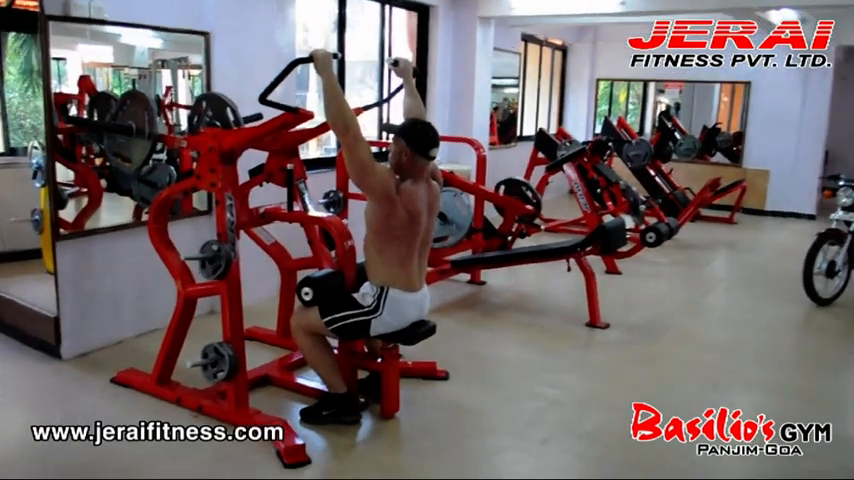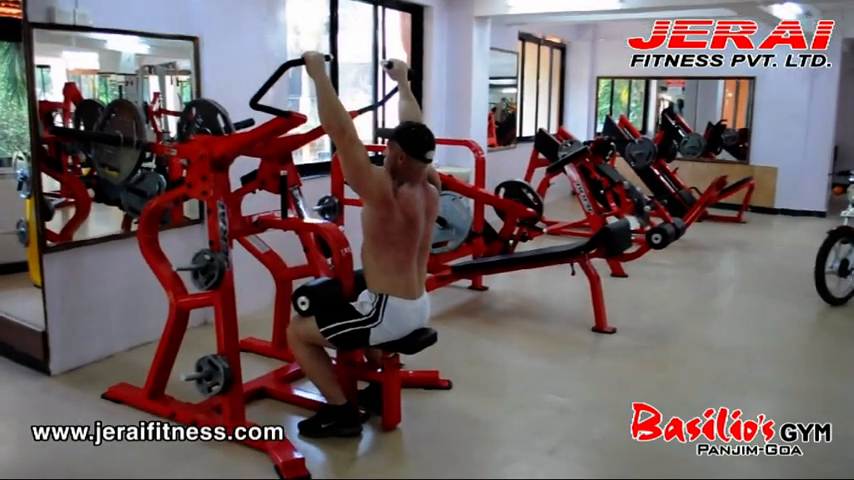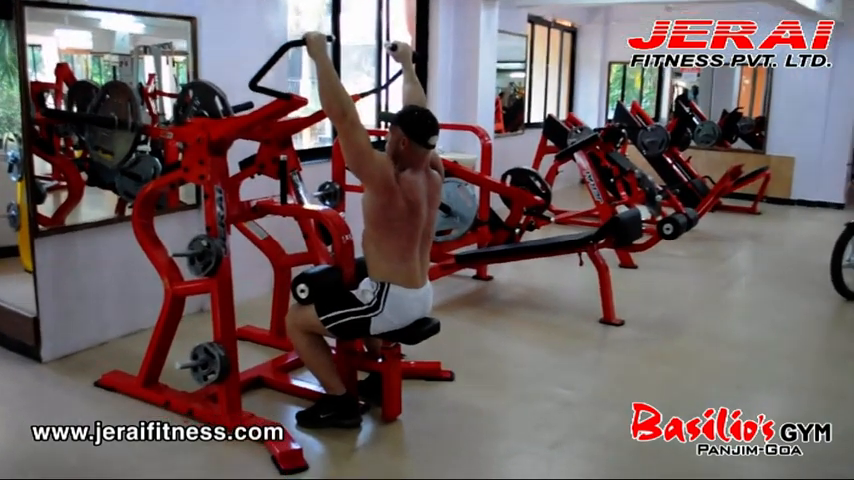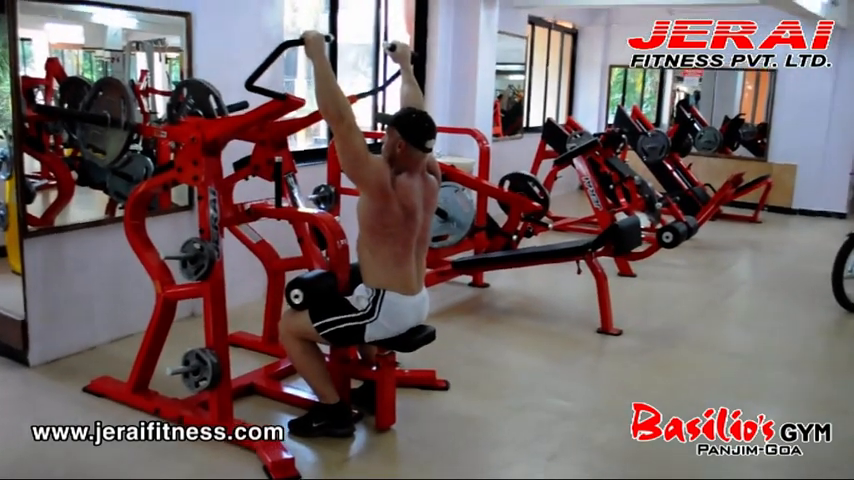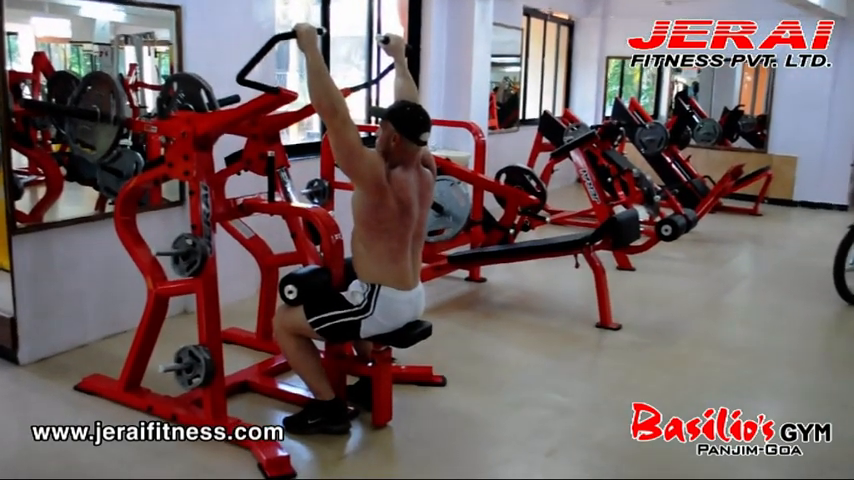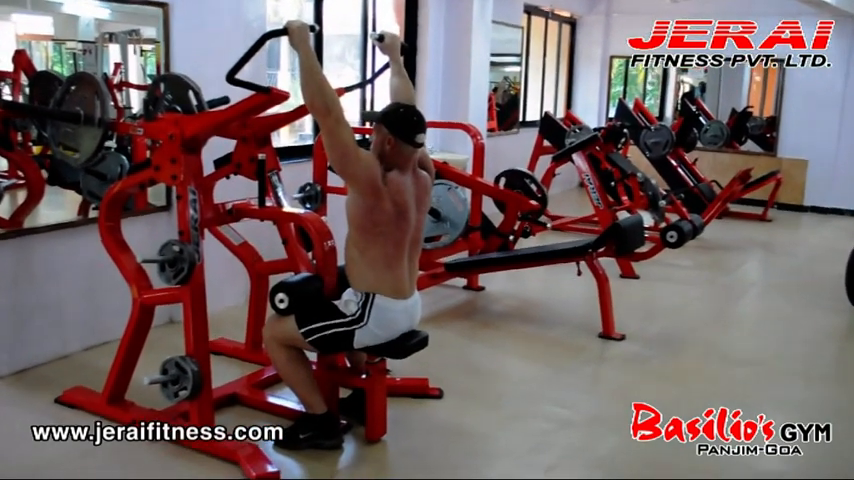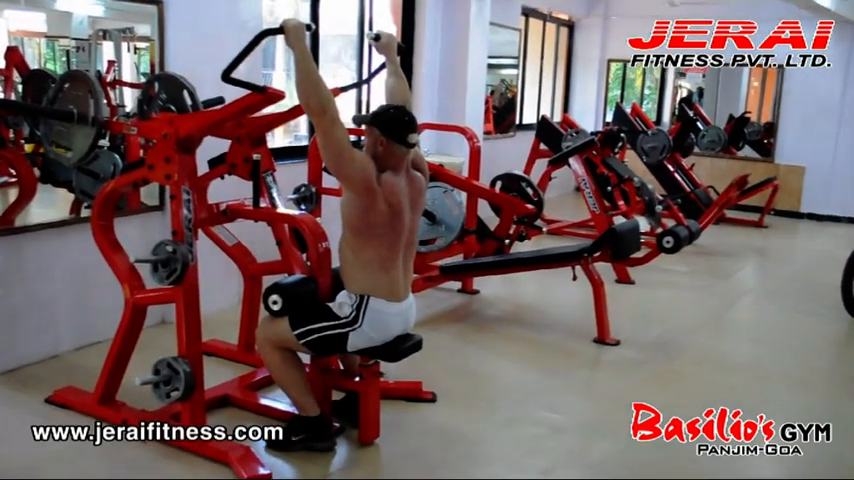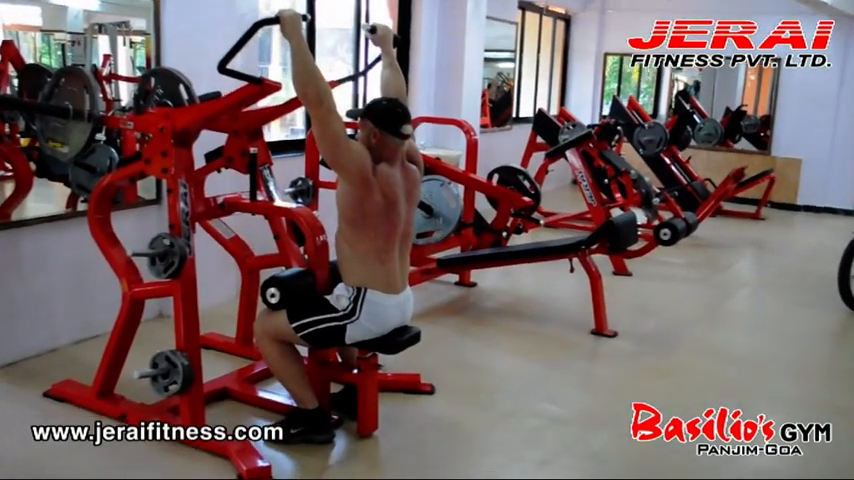
dt=0.3s
person 1, frame 1
left shoulder: (387, 189)
right shoulder: (432, 183)
left elbow: (348, 132)
right elbow: (418, 131)
left wrist: (326, 71)
right wrist: (408, 79)
left hip: (393, 305)
right hip: (419, 300)
left knee: (301, 322)
right knee: (355, 299)
left ankle: (342, 399)
right ankle: (383, 374)
person 1, frame 2
left shoulder: (384, 193)
right shoulder: (430, 187)
left elbow: (343, 135)
right elbow: (414, 134)
left wrist: (318, 73)
right wrist: (402, 80)
left hip: (392, 313)
right hip: (419, 307)
left knee: (297, 332)
right knee: (354, 309)
left ankle: (342, 412)
right ankle: (383, 384)
person 1, frame 3
left shoulder: (387, 179)
right shoulder: (433, 173)
left elbow: (344, 118)
right elbow: (418, 118)
left wrist: (320, 54)
right wrist: (407, 64)
left hip: (394, 303)
right hip: (422, 297)
left knee: (296, 320)
right knee: (355, 297)
left ankle: (341, 403)
right ankle: (384, 375)
person 1, frame 4
left shoulder: (383, 183)
right shoulder: (430, 178)
left elbow: (341, 121)
right elbow: (416, 120)
left wrist: (318, 54)
right wrist: (405, 65)
left hip: (389, 310)
right hip: (417, 304)
left knee: (290, 326)
right knee: (349, 304)
left ankle: (334, 411)
right ankle: (376, 384)
person 1, frame 5
left shoulder: (377, 177)
right shoulder: (425, 171)
left elbow: (334, 115)
right elbow: (409, 113)
left wrist: (310, 48)
right wrist: (399, 58)
left hip: (384, 304)
right hip: (413, 299)
left knee: (284, 322)
right knee: (342, 299)
left ankle: (329, 408)
right ankle: (374, 379)
person 1, frame 6
left shoulder: (373, 180)
right shoulder: (422, 174)
left elbow: (327, 114)
right elbow: (405, 116)
left wrist: (302, 44)
right wrist: (394, 56)
left hip: (380, 315)
right hip: (409, 309)
left knee: (274, 333)
right knee: (338, 308)
left ankle: (321, 423)
person 1, frame 7
left shoulder: (368, 181)
right shoulder: (417, 175)
left elbow: (323, 114)
right elbow: (400, 115)
left wrist: (298, 43)
right wrist: (391, 57)
left hip: (373, 317)
right hip: (403, 312)
left knee: (267, 334)
right knee: (329, 309)
left ankle: (314, 425)
right ankle: (360, 395)
person 1, frame 8
left shoulder: (363, 173)
right shoulder: (411, 167)
left elbow: (319, 104)
right elbow: (396, 107)
left wrist: (294, 34)
right wrist: (386, 49)
left hip: (370, 310)
right hip: (401, 304)
left knee: (266, 328)
right knee: (330, 302)
left ankle: (312, 418)
right ankle: (358, 388)
